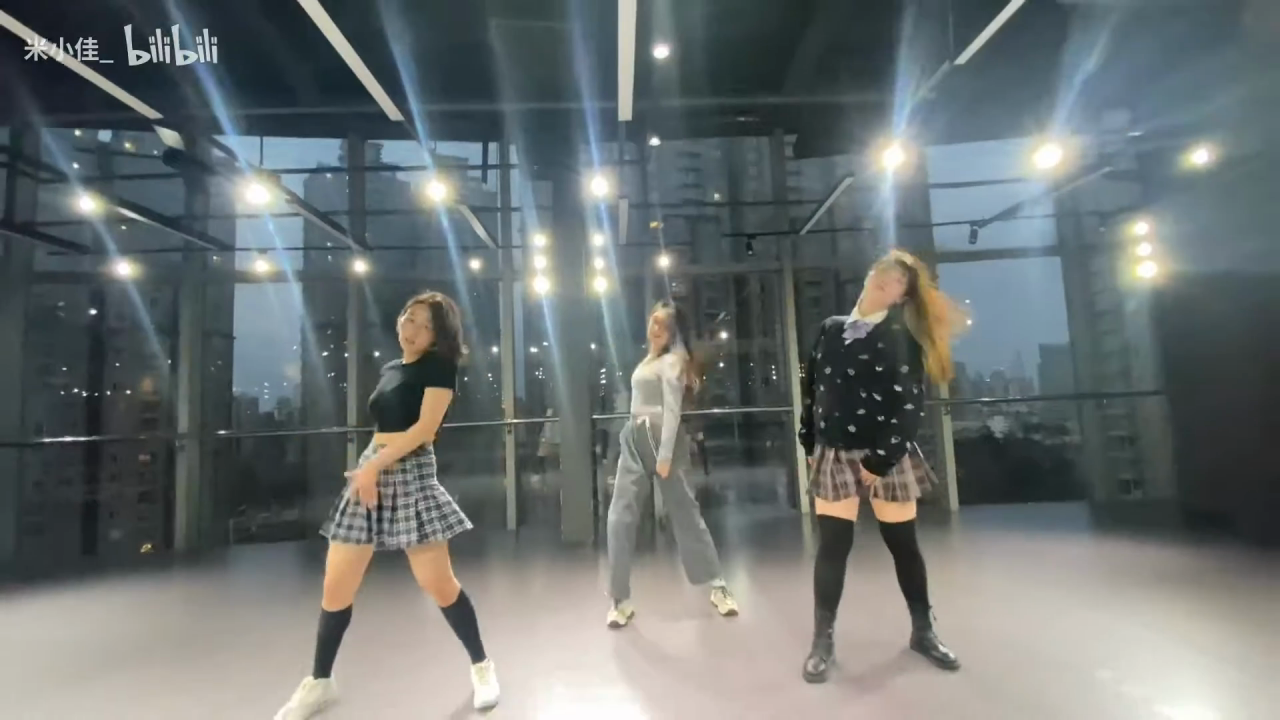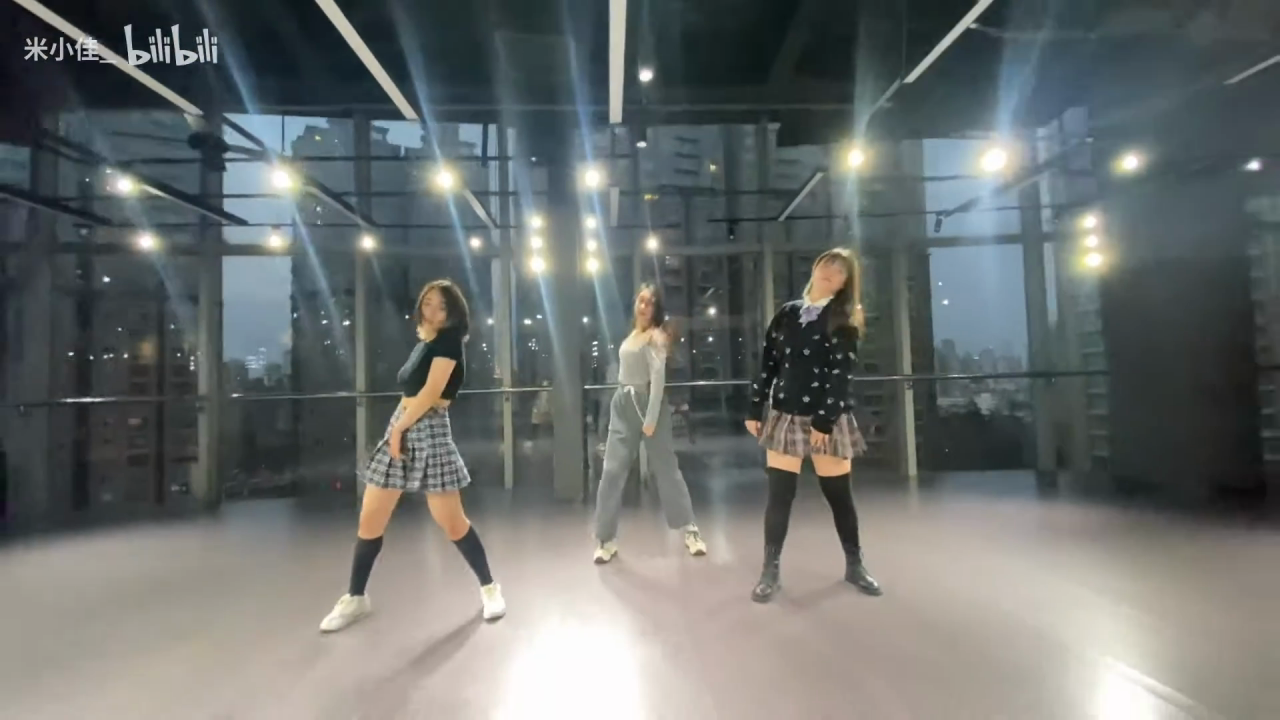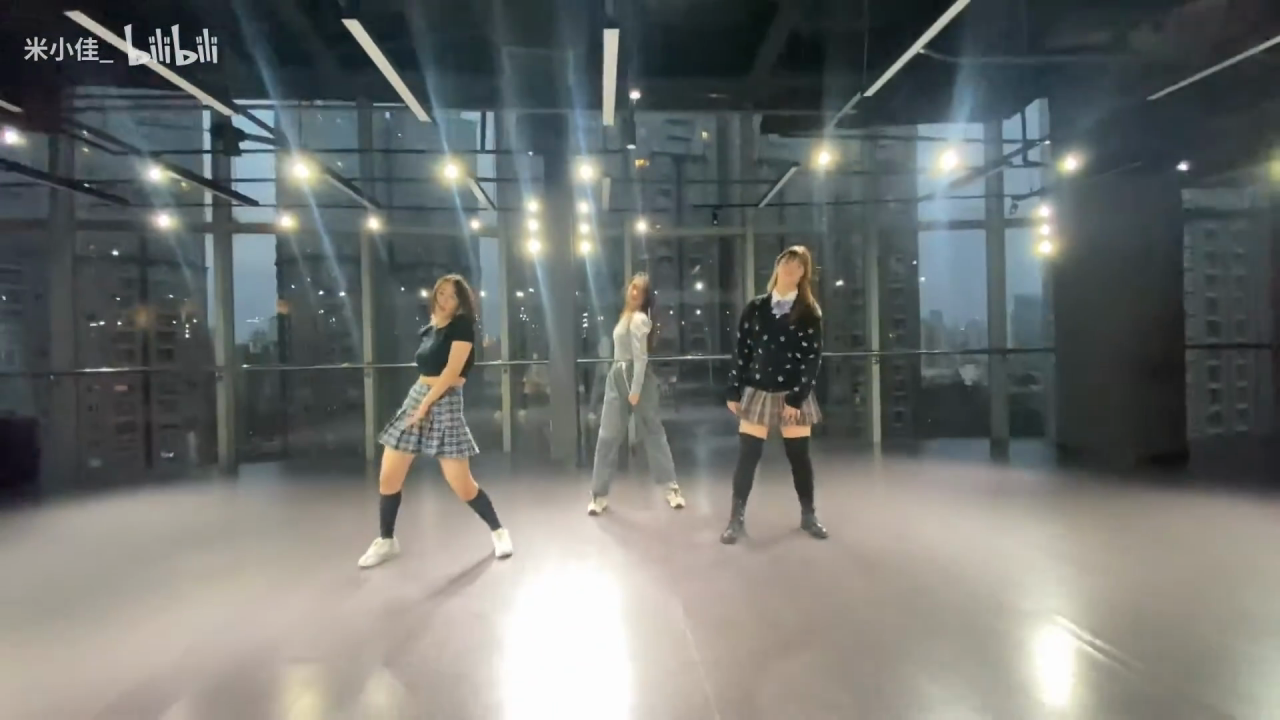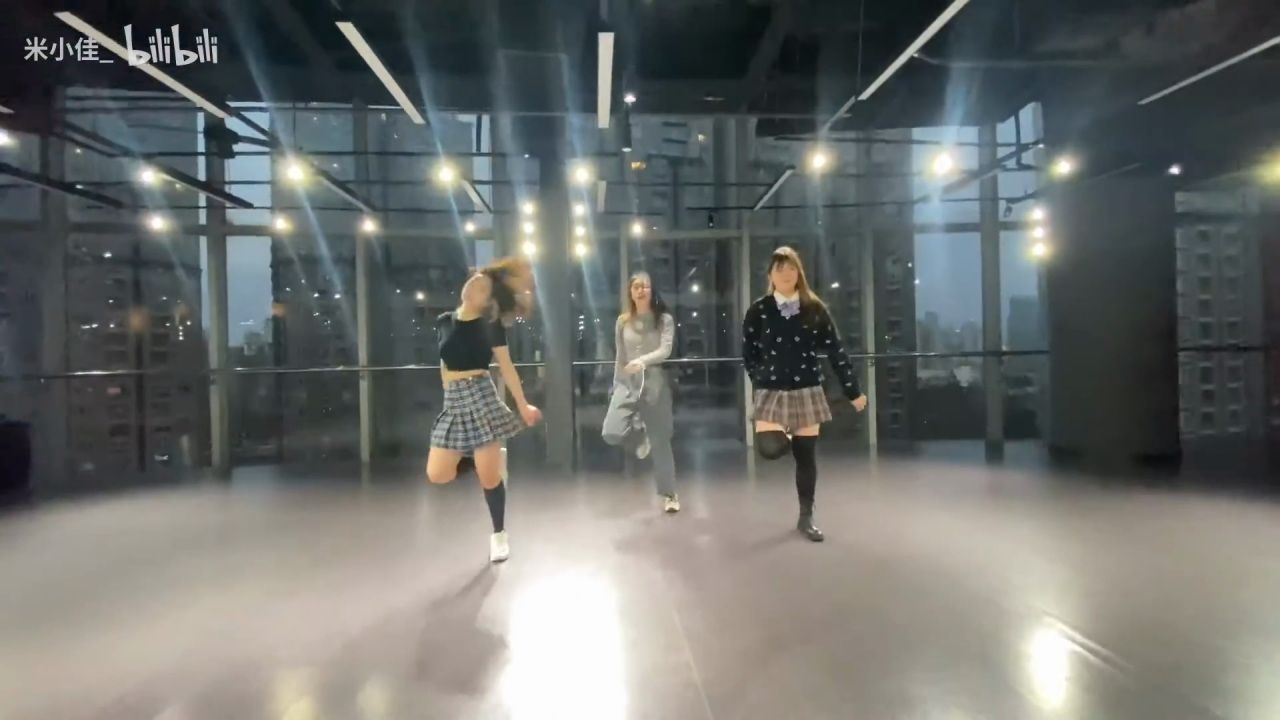
dt=0.5s
person 1, frame 1
left shoulder: (902, 339)
right shoulder: (830, 330)
left elbow: (909, 405)
right elbow: (812, 387)
left wrist: (880, 460)
right wrist: (807, 439)
left hip: (886, 454)
right hip: (832, 453)
left knee: (903, 544)
right knee: (832, 546)
left ankle: (923, 632)
right ankle: (823, 640)
person 1, frame 2
left shoulder: (843, 319)
right shoulder: (786, 313)
left elbow: (842, 373)
right elbow: (768, 363)
left wrist: (825, 421)
right wrist: (756, 409)
left hip: (827, 418)
right hip: (783, 416)
left knee: (838, 494)
right knee: (780, 494)
left ankle: (855, 566)
right ankle: (770, 571)
person 1, frame 3
left shoulder: (808, 311)
right shoulder: (755, 308)
left elbow: (810, 357)
right elbow: (742, 352)
left wrist: (797, 397)
right wrist: (734, 392)
left hip: (794, 394)
right hip: (757, 392)
left knee: (799, 456)
right knee: (747, 455)
person 1, frame 4
left shoulder: (815, 309)
left elbow: (835, 351)
right elbow: (749, 353)
left wrist: (853, 390)
right wrist: (760, 383)
left hip: (807, 392)
right hip: (771, 392)
left knee: (806, 455)
right knee: (769, 447)
right ankle: (787, 440)
person 2, frame 1
left shoulder: (439, 365)
right shoulder: (390, 369)
left elbow: (426, 427)
left wrist: (372, 467)
left hip: (412, 474)
right hip: (371, 473)
left knee: (439, 585)
right knee: (336, 588)
person 2, frame 2
left shoulder: (450, 339)
right shoulder: (421, 345)
left elbow: (432, 391)
left wrist: (399, 428)
right wrist: (395, 429)
left hip: (429, 433)
right hip: (400, 430)
left knee: (452, 523)
right knee: (369, 520)
left ankle: (489, 588)
right ankle: (356, 599)
person 2, frame 3
left shoulder: (462, 325)
right shoulder: (428, 331)
left elbow: (452, 370)
left wrist: (426, 405)
right wrist: (419, 405)
left hip: (446, 406)
right hip: (414, 401)
left knee: (462, 486)
right knee: (388, 478)
left ankle: (498, 531)
right ankle: (386, 541)
person 2, frame 4
left shoulder: (491, 326)
right shoulder: (444, 321)
left elbow: (506, 366)
left wrist: (523, 404)
left hip: (481, 398)
right hip: (452, 402)
left knee: (489, 477)
right knee: (437, 473)
left ankle: (499, 534)
right ankle: (491, 462)
person 3, frame 1
left shoulder: (671, 361)
right shoulder: (648, 359)
left elbow: (673, 409)
left wrist: (665, 454)
left hip: (664, 439)
right hip: (634, 438)
left knee: (685, 513)
right knee: (621, 518)
person 3, frame 2
left shoulder: (655, 337)
right shoulder: (634, 334)
left elbow: (658, 379)
left wrist: (652, 418)
left hip: (648, 403)
right hip: (622, 403)
left knee: (666, 468)
right knee: (612, 470)
left ankle: (690, 531)
right ankle: (606, 539)
person 3, frame 3
left shoulder: (639, 318)
right shoulder: (627, 316)
left elbow: (641, 356)
left wrist: (636, 389)
left hip: (637, 378)
right hip: (616, 378)
left knee: (652, 433)
right knee: (608, 436)
right ankle: (599, 494)
person 3, frame 4
left shoulder: (664, 319)
right shoulder: (623, 321)
left elbow: (665, 350)
left wrist: (642, 361)
right wrist: (616, 385)
left hip: (654, 380)
right hip: (627, 381)
left knee: (661, 439)
right knee: (612, 432)
left ankle: (669, 493)
right ankle: (640, 435)
